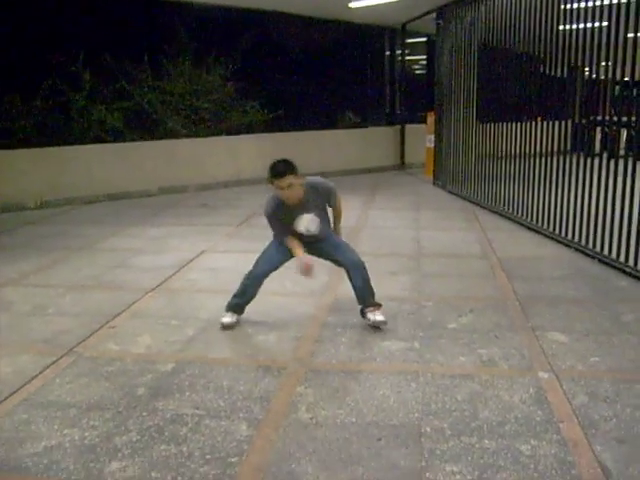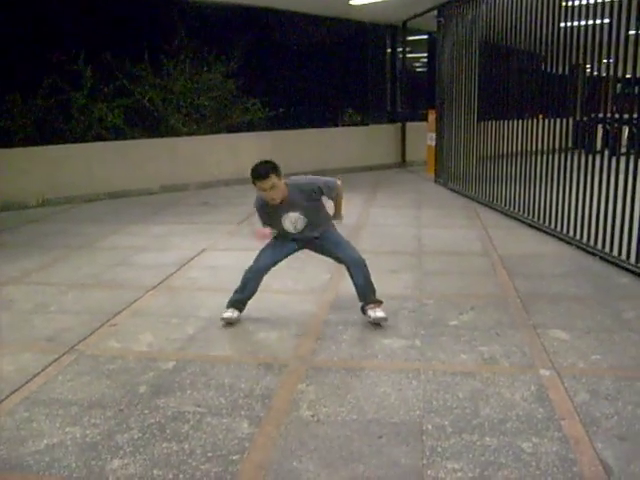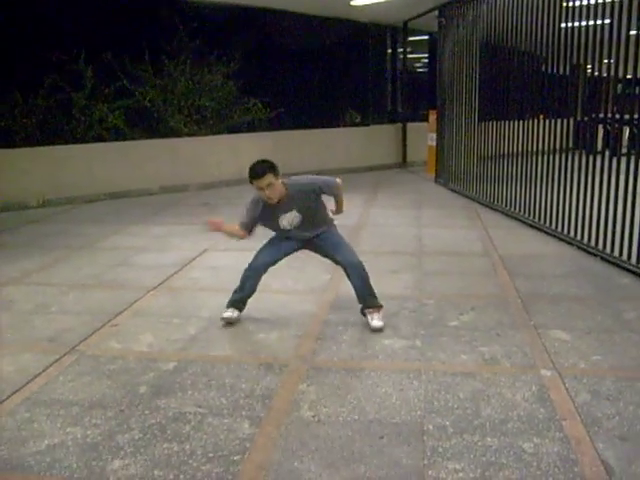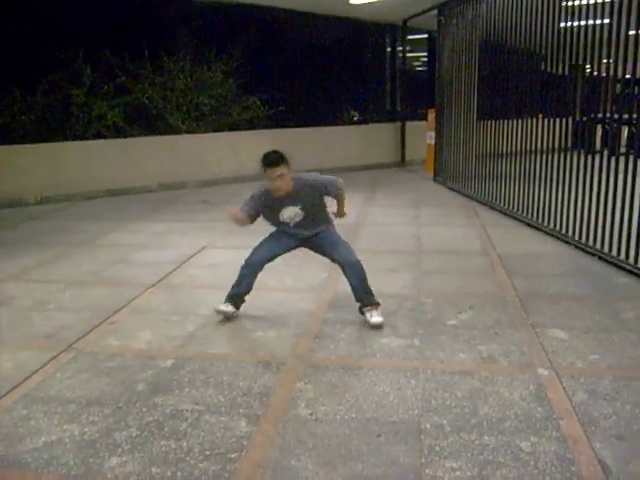
dt=0.1s
person 1, frame 1
left shoulder: (317, 186)
right shoulder: (272, 208)
left elbow: (335, 200)
right elbow: (288, 237)
left wrist: (337, 226)
right wrist: (301, 256)
left hip: (322, 237)
right hip: (290, 240)
left knee: (355, 263)
right knee: (257, 272)
left ankle: (370, 308)
right ankle: (234, 310)
person 1, frame 2
left shoulder: (308, 184)
right shoulder: (261, 204)
left elbow: (337, 186)
right elbow: (270, 228)
left wrist: (338, 212)
right wrist: (268, 231)
left hip: (322, 232)
right hip: (288, 238)
left knee: (355, 260)
right knee: (257, 267)
left ankle: (371, 305)
right ankle: (235, 306)
person 1, frame 3
left shoulder: (305, 185)
right shoulder: (257, 204)
left elbow: (336, 183)
right elbow: (243, 232)
left wrist: (339, 208)
right wrist: (223, 227)
left hip: (321, 232)
right hip: (288, 237)
left knee: (353, 263)
right knee: (256, 266)
left ankle: (371, 308)
right ankle: (235, 306)
person 1, frame 4
left shoulder: (312, 182)
right shoulder: (262, 195)
left elbow: (339, 185)
right elbow: (245, 218)
left wrist: (341, 209)
right wrist: (238, 217)
left hip: (320, 231)
right hip: (287, 233)
left knee: (351, 261)
right knee: (253, 262)
left ankle: (369, 307)
right ankle: (233, 302)
